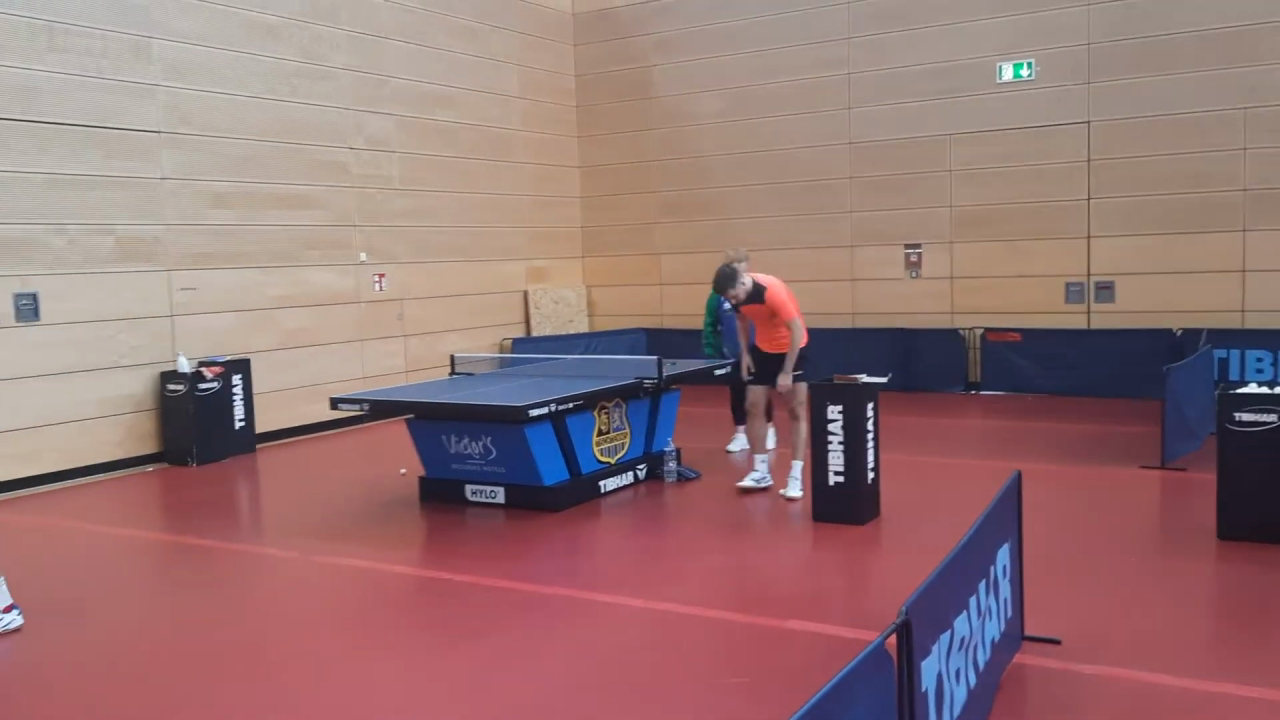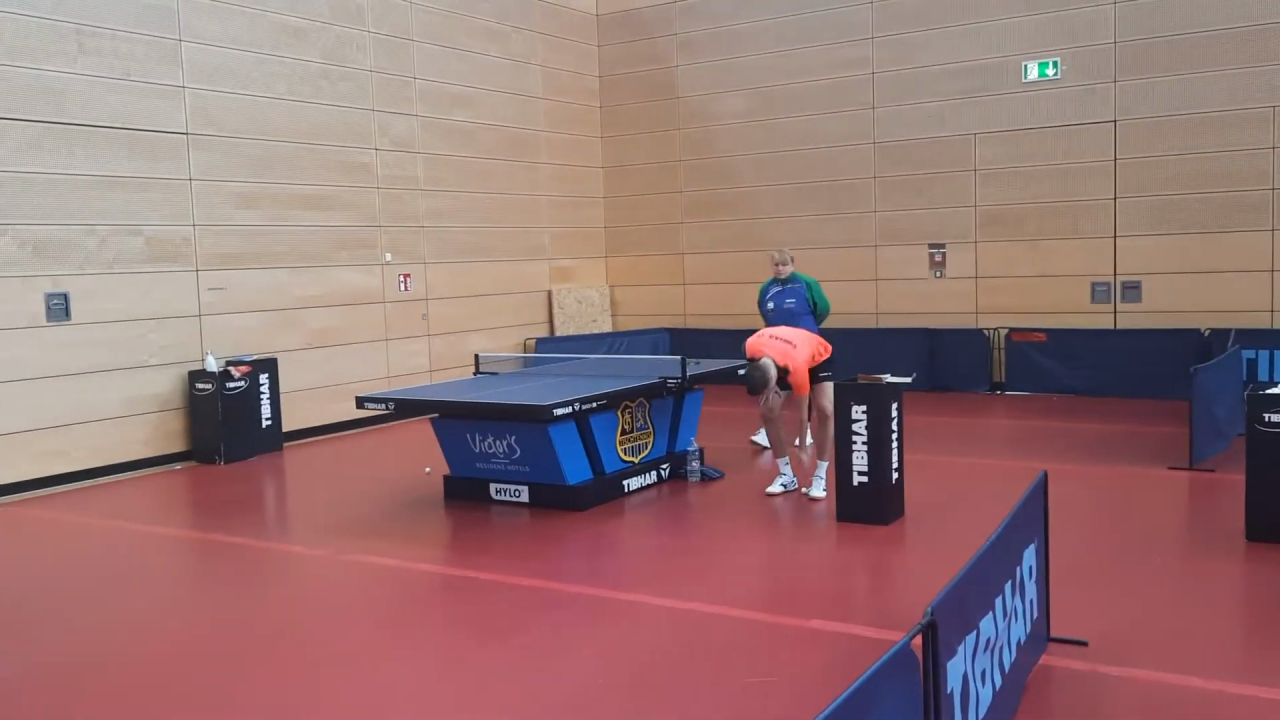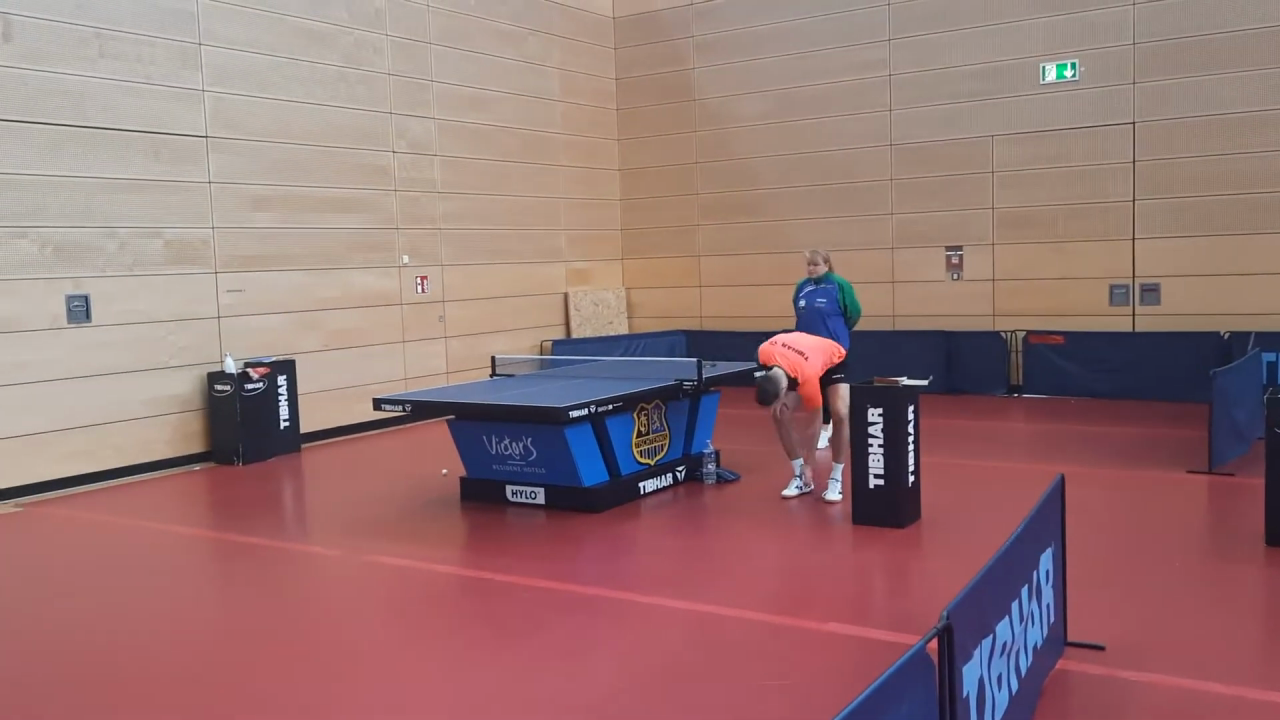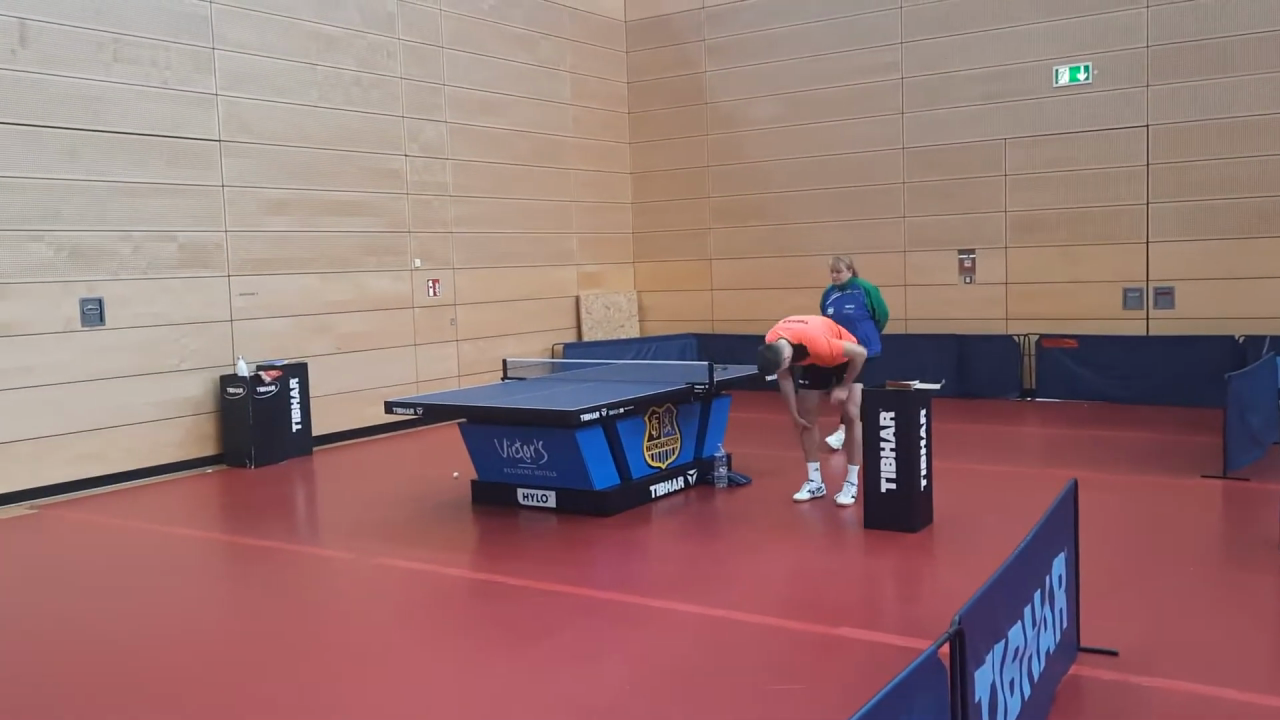
dt=0.4s
person 1, frame 1
right shoulder: (719, 292)
right elbow: (710, 324)
right wrist: (712, 351)
right hip: (733, 353)
right knee: (737, 392)
left ankle: (770, 429)
right ankle: (740, 435)
person 1, frame 2
left shoulder: (806, 284)
right shoulder: (766, 289)
left elbow: (823, 309)
left wrist: (806, 329)
right wrist: (777, 330)
left ankle: (805, 430)
right ankle: (766, 433)
person 1, frame 3
left shoulder: (839, 285)
right shoulder: (801, 288)
left elbow: (853, 313)
left wrist: (838, 334)
right wrist: (806, 333)
right knee: (816, 389)
left ankle: (825, 429)
right ankle: (827, 424)
person 1, frame 4
left shoulder: (865, 289)
right shoulder: (828, 294)
left elbow: (882, 315)
left wrist: (867, 335)
left hip: (862, 350)
left knee: (852, 392)
right knee: (854, 394)
left ankle: (844, 431)
right ankle: (862, 430)
person 2, frame 1
left shoulder: (771, 291)
right shoulder: (734, 293)
left elbow: (796, 329)
left wrist: (787, 373)
right wrist: (744, 356)
left hip: (792, 347)
right hip: (761, 351)
left knee: (796, 412)
right knee: (753, 407)
left ankle: (796, 476)
right ankle: (761, 470)
person 2, frame 2
left shoulder: (796, 368)
right shoulder: (752, 348)
left elbow: (803, 411)
right wrist: (768, 389)
left hip: (819, 358)
right hip: (781, 361)
left knee: (825, 410)
right knee: (768, 413)
left ankle: (820, 477)
right ankle: (785, 474)
person 2, frame 3
left shoulder: (807, 379)
right shoulder: (764, 353)
left elbow: (814, 425)
left wrist: (809, 465)
right wrist: (775, 401)
left hip: (833, 362)
right knee: (781, 416)
left ankle: (836, 480)
right ankle: (800, 477)
person 2, frame 4
left shoulder: (813, 341)
right shoulder: (771, 343)
left elbow: (860, 353)
right elbow: (785, 379)
left wrist: (845, 387)
right wrist: (794, 414)
left hip: (844, 357)
right hip: (814, 361)
left knee: (851, 414)
right knee: (807, 416)
left ankle: (851, 483)
right ankle: (815, 481)
